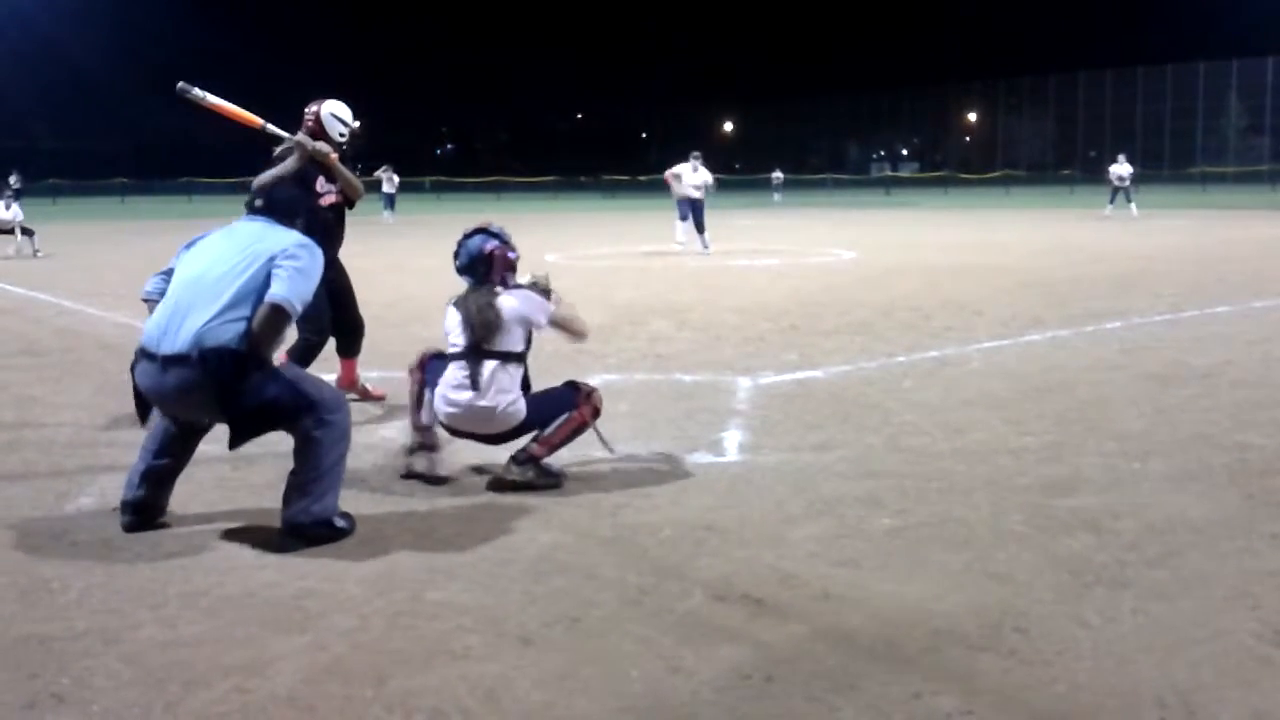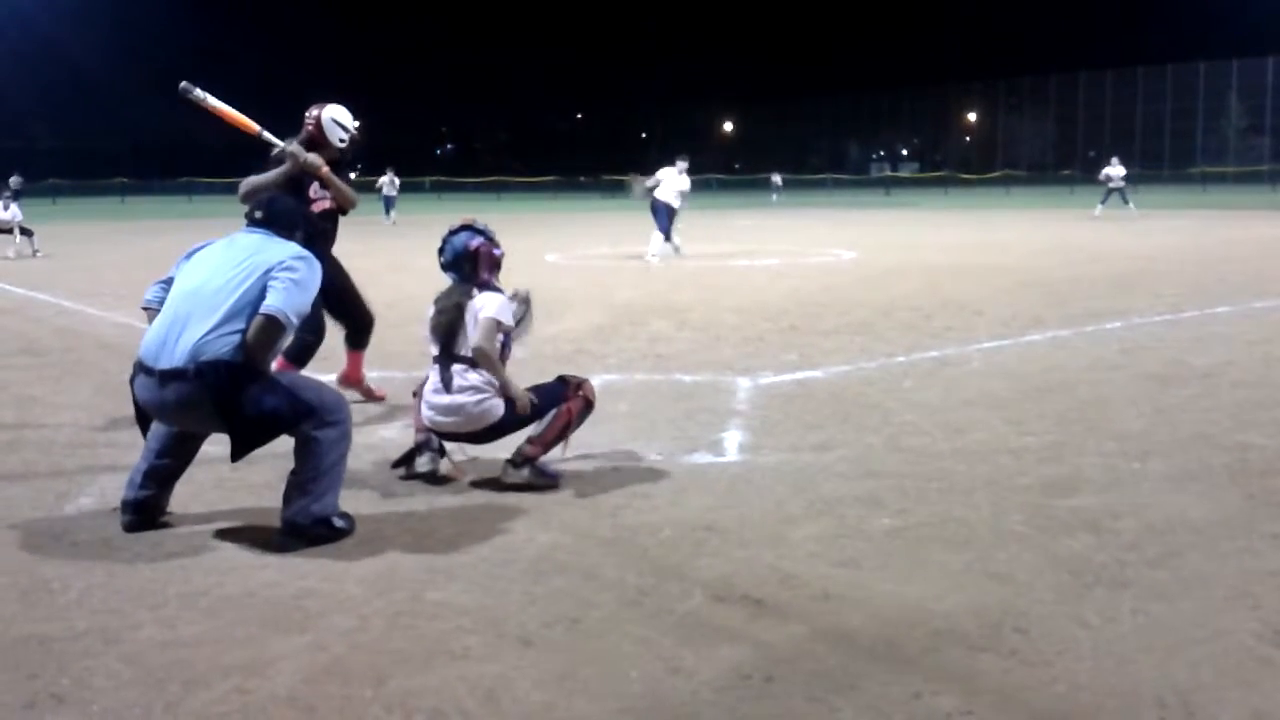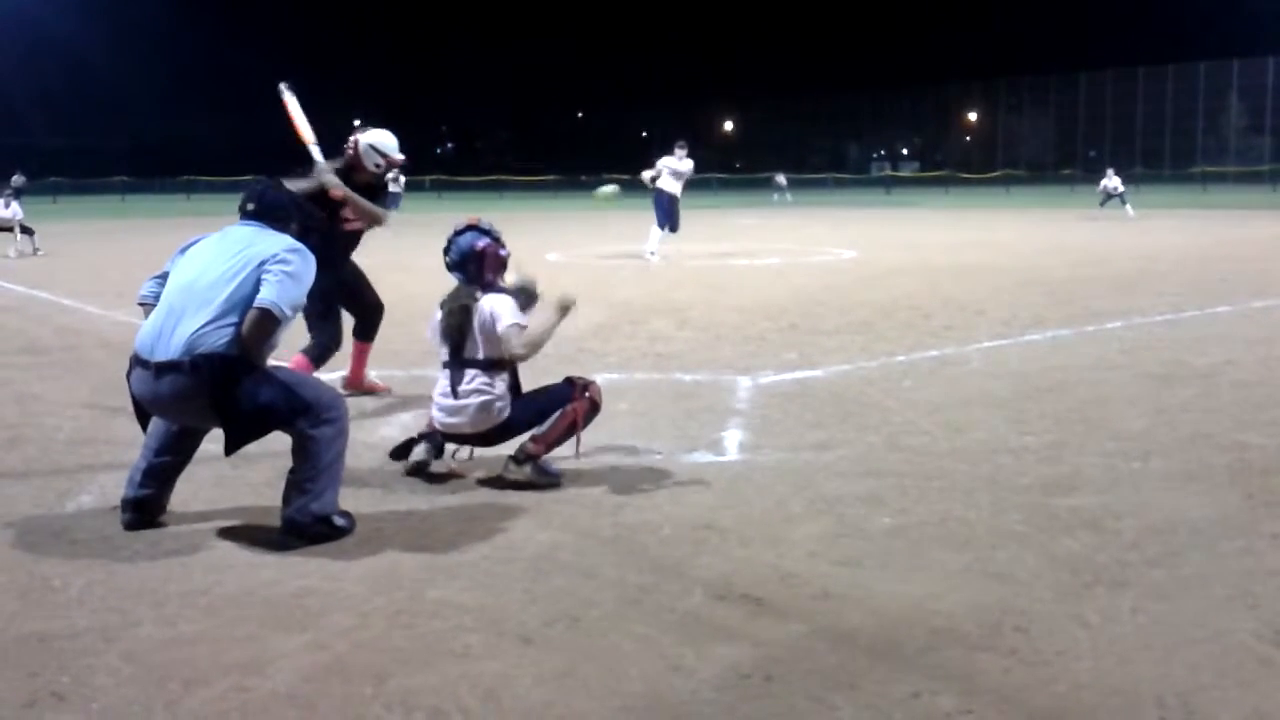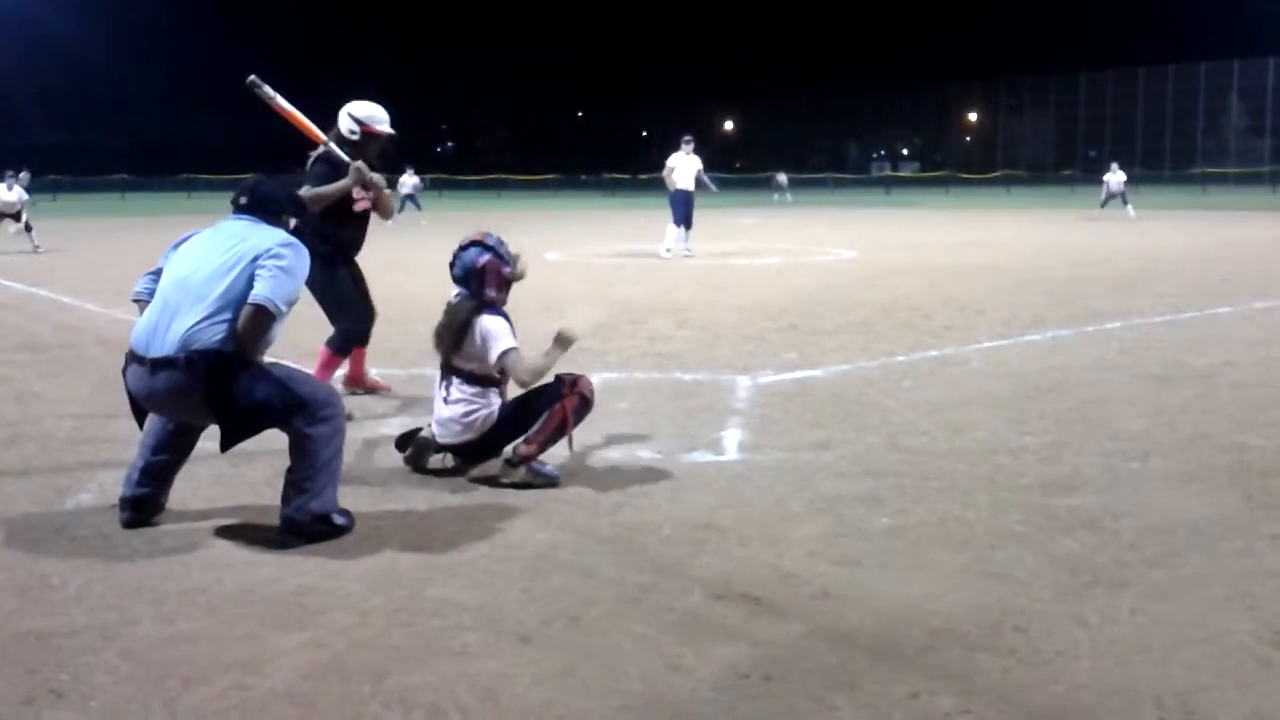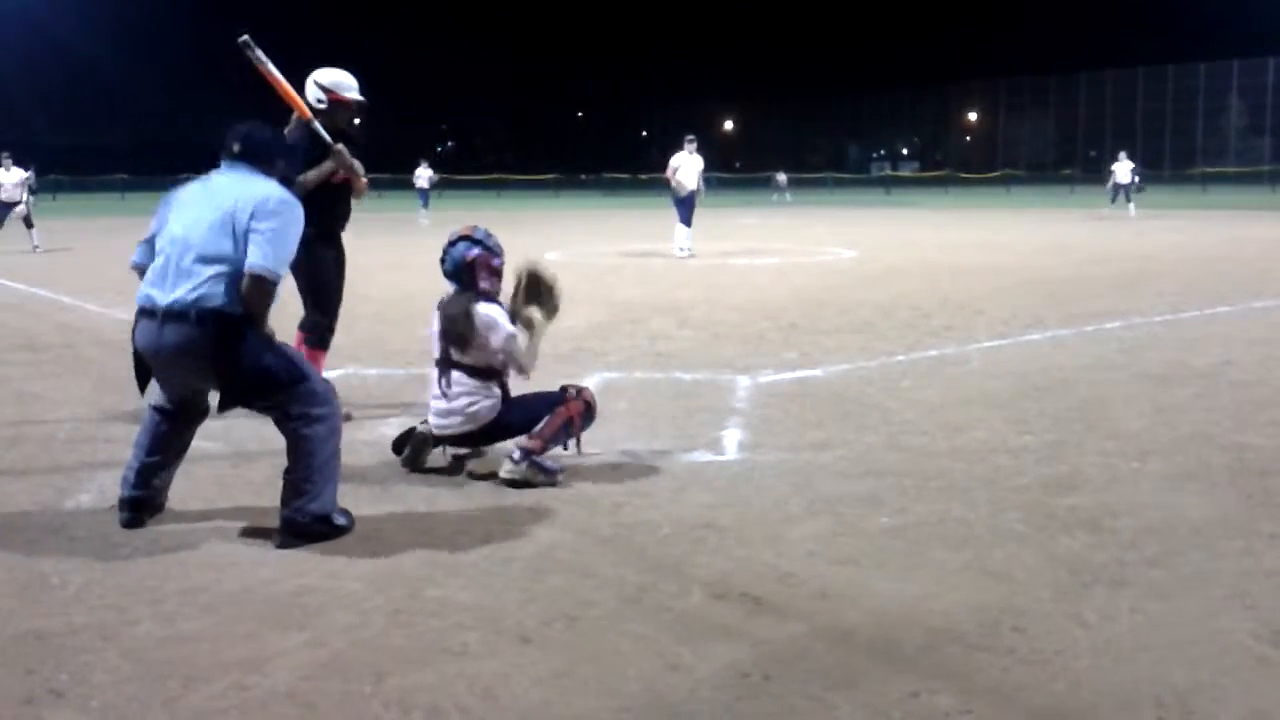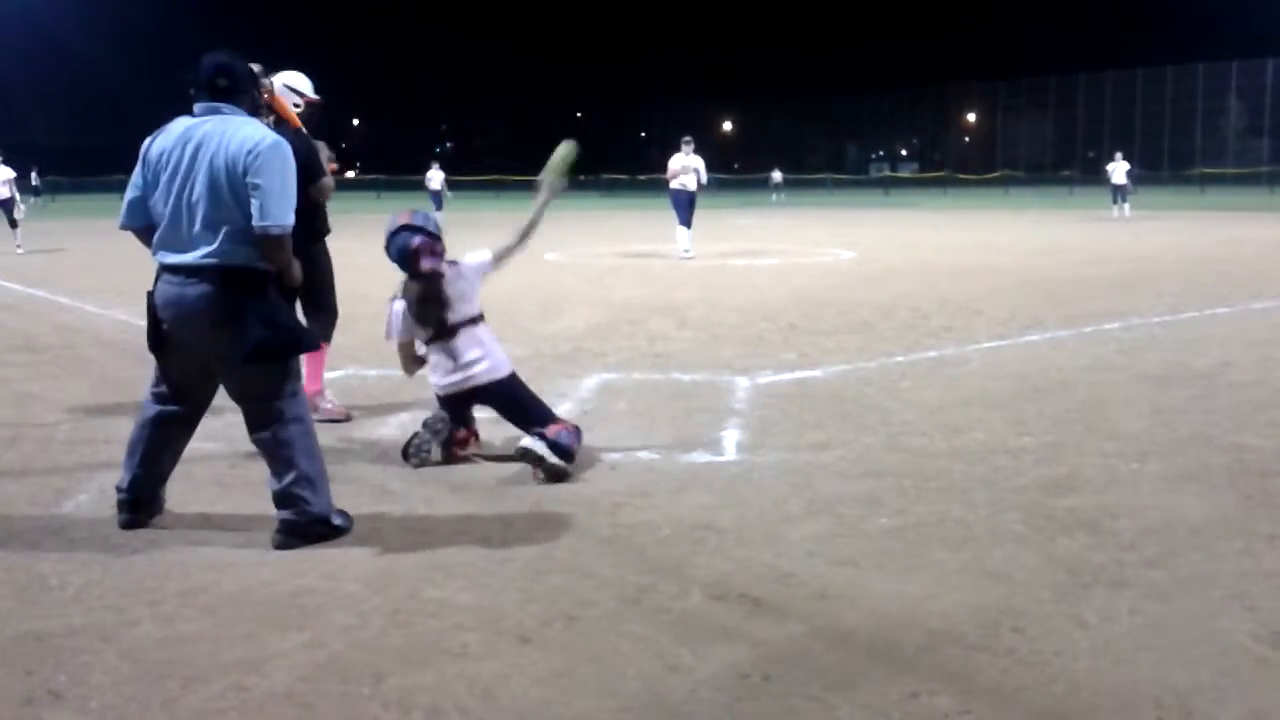
dt=0.4s
person 1, frame 1
left shoulder: (208, 236)
right shoulder: (300, 246)
left elbow: (154, 292)
right elbow: (278, 309)
right wrist: (254, 364)
left hip: (150, 371)
right hip: (208, 372)
left knee: (185, 398)
right knee: (327, 411)
left ankle: (141, 503)
right ankle: (310, 519)
person 1, frame 2
left shoulder: (206, 248)
right shoulder: (297, 258)
left elbow: (153, 300)
right elbow: (271, 320)
right wrist: (252, 375)
left hip: (148, 384)
right hip: (207, 385)
right knee: (328, 411)
left ankle: (141, 504)
right ankle: (309, 520)
person 1, frame 3
left shoulder: (201, 242)
right shoulder: (291, 251)
left elbow: (150, 296)
right elbow: (265, 315)
right wrist: (250, 369)
left hip: (144, 378)
right hip: (203, 379)
left knee: (185, 401)
right knee: (325, 408)
left ankle: (141, 502)
right ankle: (309, 518)
person 1, frame 4
left shoulder: (194, 238)
right shoulder: (284, 246)
left elbow: (144, 292)
right elbow: (258, 312)
right wrist: (246, 364)
left hip: (140, 374)
right hip: (199, 375)
left knee: (183, 399)
right knee: (321, 406)
left ankle: (139, 500)
right ankle: (309, 517)
person 1, frame 5
left shoulder: (183, 193)
right shoulder: (275, 199)
left elbow: (142, 261)
right elbow: (259, 278)
right wrist: (259, 330)
left hip: (150, 329)
right hip: (210, 331)
left knee: (176, 405)
right knee: (313, 404)
left ankle: (138, 500)
right ankle: (309, 518)
person 1, frame 6
left shoulder: (160, 140)
right shoulder: (262, 143)
left elbow: (136, 222)
right elbow: (272, 234)
right wrist: (290, 269)
left hip: (171, 290)
right hip: (234, 294)
left knee: (169, 400)
right knee: (275, 405)
left ankle: (136, 501)
right ankle: (306, 515)
person 2, frame 1
left shoulder: (332, 163)
right shoulder: (292, 158)
left elbow: (357, 193)
left wrist: (332, 162)
left hip: (327, 260)
left knee: (351, 325)
right knee: (316, 332)
left ankle: (349, 380)
person 2, frame 2
left shoulder: (334, 165)
right shoulder: (289, 160)
left elbow: (351, 202)
right elbow: (246, 193)
left wrist: (323, 172)
right wrist: (288, 169)
left hip: (321, 259)
left knee: (361, 319)
right knee: (311, 332)
left ankle: (353, 376)
person 2, frame 3
left shoulder: (374, 186)
right shoulder: (329, 177)
left elbow: (379, 219)
left wrist: (345, 194)
right wrist: (313, 185)
left hip: (338, 262)
left knee: (371, 310)
right knee: (326, 340)
left ankle: (356, 378)
person 2, frame 4
left shoulder: (364, 167)
right shoulder: (328, 164)
left elbow: (386, 213)
right elbow: (304, 201)
left wrist: (379, 190)
right wrist: (348, 183)
left hip: (342, 256)
right hip: (318, 256)
left knee: (363, 315)
right knee: (350, 324)
left ankle: (356, 375)
person 2, frame 5
left shoulder: (339, 139)
right shoulder: (301, 138)
left elbow: (357, 192)
right elbow: (288, 188)
left wrist: (354, 172)
right wrist: (328, 165)
left hip: (328, 238)
right hip: (307, 239)
left knee: (321, 311)
right knee: (324, 315)
person 2, frame 6
right shoulder: (298, 142)
right elbow: (324, 192)
left wrist: (317, 165)
right wrist: (323, 160)
right hip: (304, 239)
right knee: (323, 314)
right ankle: (314, 396)
person 3, frame 1
left shoulder: (456, 307)
right shoulder: (521, 299)
right elbow: (579, 332)
right wrist: (558, 305)
left hip: (450, 416)
right hip: (501, 421)
left knee: (429, 362)
right knee: (589, 398)
left ankle: (423, 448)
right ankle: (526, 462)
person 3, frame 2
left shoulder: (440, 304)
right shoulder: (493, 299)
right elbow: (480, 346)
right wrist: (512, 387)
left hip: (436, 419)
right hip: (482, 418)
left knee: (428, 384)
right knee: (581, 391)
left ankle: (426, 448)
right ankle: (522, 463)
person 3, frame 3
left shoulder: (447, 305)
right shoulder: (497, 302)
right elbow: (521, 350)
right wrist: (557, 315)
left hip: (446, 421)
right hip: (487, 422)
right knee: (587, 393)
left ankle: (430, 442)
right ankle: (525, 460)
person 3, frame 4
left shoulder: (453, 305)
right shoulder: (492, 321)
right elbow: (524, 377)
left wrist: (509, 277)
right wrist: (556, 349)
left hip: (446, 429)
right hip: (476, 432)
right knee: (579, 388)
left ankle: (433, 440)
right ankle: (520, 462)
person 3, frame 5
left shoulder: (445, 308)
right shoulder: (488, 311)
right elbow: (524, 367)
left wrist: (520, 322)
right wrist: (536, 329)
left hip: (443, 420)
right hip: (478, 418)
right knee: (582, 400)
left ankle: (431, 436)
right ankle: (524, 457)
person 3, frame 6
left shoulder: (401, 305)
right shoulder: (462, 269)
left elbow: (409, 367)
right elbow: (513, 245)
right wrist: (544, 198)
left hip: (449, 388)
right hip: (493, 376)
left knee: (460, 441)
right knee: (565, 432)
left ankle: (442, 432)
right ankle: (543, 442)
